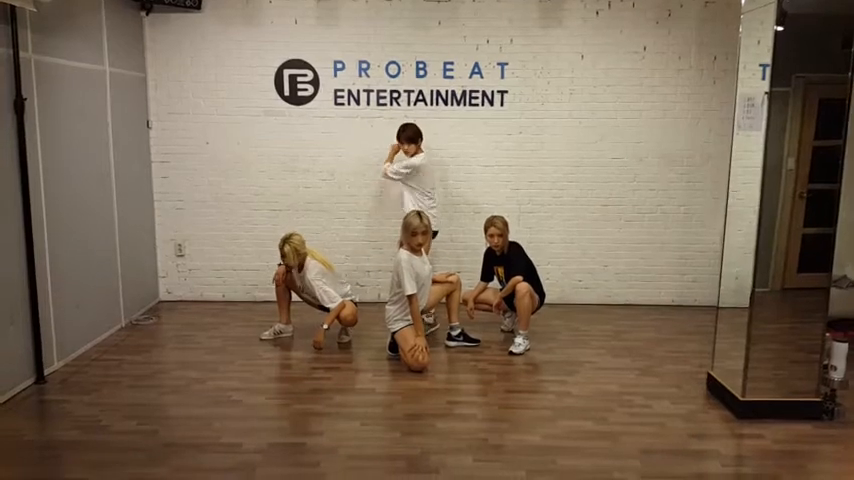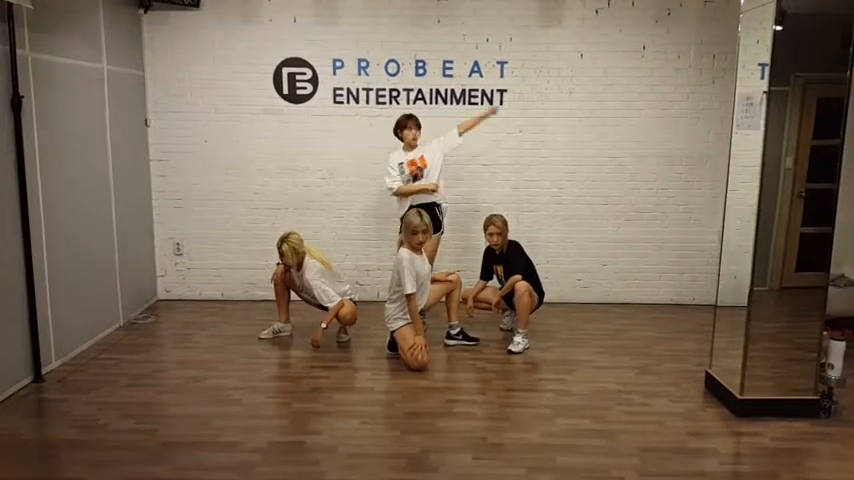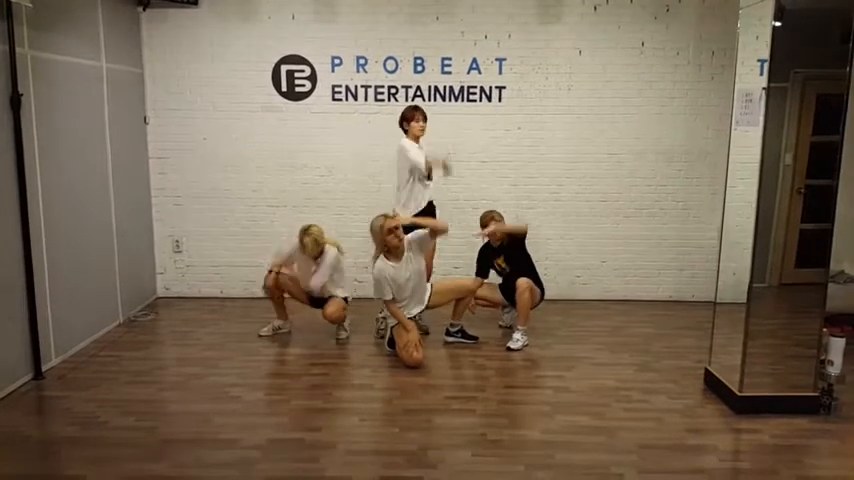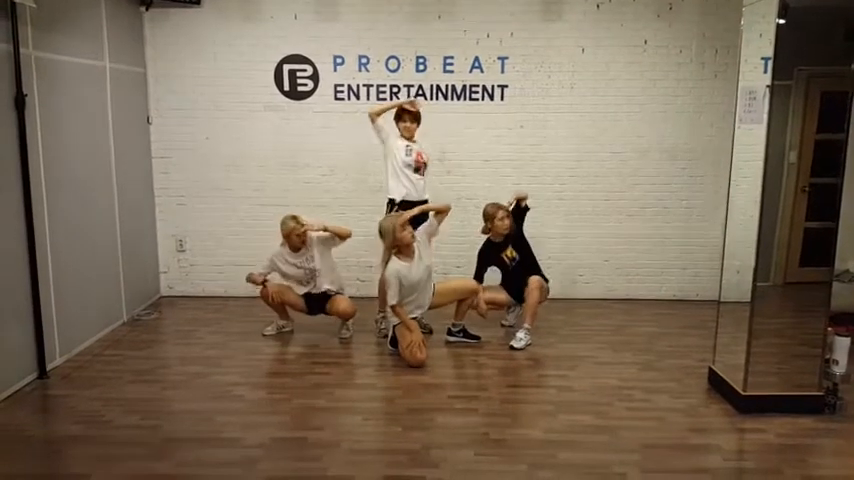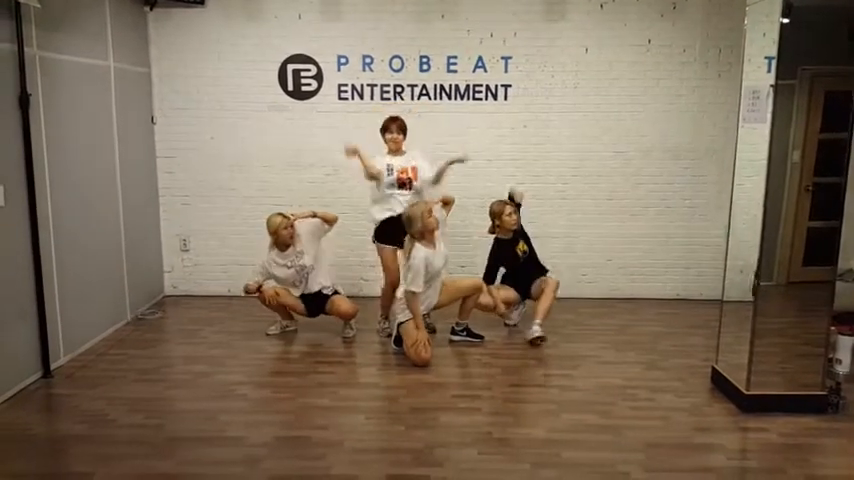
dt=0.4s
person 1, frame 1
left shoulder: (415, 163)
right shoulder: (417, 160)
left elbow: (388, 172)
left wrist: (391, 153)
left ankle: (428, 316)
right ankle: (423, 311)
person 1, frame 2
left shoulder: (433, 147)
right shoulder: (395, 158)
left elbow: (460, 130)
right elbow: (395, 189)
left wrist: (484, 115)
right wrist: (423, 187)
left hip: (433, 208)
person 1, frame 3
left shoulder: (419, 148)
right shoulder: (406, 145)
right elbow: (421, 164)
right wrist: (440, 162)
left hip: (427, 209)
right hip: (410, 212)
left knee: (427, 268)
left ankle: (415, 313)
right ankle: (384, 314)
person 1, frame 4
left shoulder: (421, 148)
right shoulder: (391, 141)
right elbow: (372, 114)
right wrist: (400, 104)
left hip: (421, 206)
right hip: (399, 205)
left ankle: (417, 314)
right ankle: (381, 316)
person 1, frame 5
left shoulder: (416, 159)
right shoulder: (379, 161)
left elbow: (433, 179)
right elbow: (372, 176)
left wrist: (446, 164)
right wrist: (359, 154)
right hip: (387, 222)
right knee: (392, 280)
left ankle: (422, 315)
right ankle: (384, 319)
person 2, frame 1
left shoulder: (420, 250)
right shoulder: (404, 259)
right elbow: (412, 299)
left wrist: (435, 278)
right wrist: (420, 336)
left hip: (419, 303)
right hip: (401, 316)
left knee: (454, 281)
right knee: (419, 363)
left ankle: (455, 333)
right ankle: (398, 341)
person 2, frame 2
left shoulder: (419, 249)
right shoulder: (405, 258)
right elbow: (410, 299)
left wrist: (435, 277)
right wrist: (419, 334)
left hip: (419, 303)
right hip: (401, 315)
left knee: (454, 279)
right knee: (419, 362)
left ankle: (454, 332)
right ankle: (398, 340)
person 2, frame 3
left shoulder: (414, 240)
right shoulder: (381, 269)
left elbow: (443, 228)
right elbow: (389, 304)
left wrist: (411, 220)
right wrist: (410, 330)
left hip: (424, 295)
right hip: (401, 312)
left knee: (470, 286)
right knee: (414, 360)
left ankle: (454, 330)
right ankle: (396, 336)
person 2, frame 4
left shoulder: (421, 237)
right shoulder: (393, 269)
left elbow: (446, 209)
right elbow: (395, 306)
left wrist: (419, 209)
right wrist: (414, 331)
left hip: (427, 295)
right hip: (406, 312)
left knee: (473, 287)
right knee: (417, 359)
left ankle: (456, 330)
right ankle: (399, 335)
person 2, frame 5
left shoulder: (435, 230)
right shoulder: (419, 256)
left elbow: (450, 201)
right elbow: (411, 295)
left wrist: (439, 200)
right wrist: (421, 329)
left hip: (433, 294)
right hip: (410, 308)
left knee: (477, 285)
right knee: (422, 358)
left ankle: (459, 329)
right ankle: (403, 332)
person 3, frame 1
left shoulder: (515, 250)
right shoulder: (489, 253)
left elbow: (518, 278)
right elbow: (484, 281)
left wrist: (499, 296)
right wrist: (471, 299)
left hip: (532, 297)
right hip: (508, 296)
left knee: (522, 287)
right knee: (467, 297)
left ankle: (523, 338)
right ankle: (509, 314)
person 3, frame 2
left shoulder: (514, 249)
right shoulder: (489, 252)
left elbow: (517, 277)
right elbow: (484, 279)
left wrist: (499, 295)
right wrist: (471, 297)
left hip: (531, 296)
right hip: (508, 295)
left knee: (521, 286)
right knee: (466, 295)
left ankle: (522, 337)
right ankle: (509, 312)
person 3, frame 3
left shoulder: (513, 240)
right shoulder: (485, 250)
left elbow: (524, 228)
right elbow: (481, 276)
left wrist: (497, 227)
left hip: (532, 292)
right hip: (508, 291)
left knee: (522, 283)
left ankle: (521, 334)
right ankle: (508, 308)
person 3, frame 4
left shoulder: (515, 227)
right shoulder: (486, 250)
left elbow: (523, 197)
right elbow: (478, 279)
left wrist: (513, 201)
left hip: (536, 288)
right hip: (510, 289)
left knee: (534, 281)
left ankle: (525, 332)
right ankle: (513, 307)
person 3, frame 5
left shoulder: (516, 226)
right shoulder: (498, 249)
left elbow: (515, 195)
right elbow: (488, 280)
left wrist: (514, 195)
right wrist: (498, 303)
left hip: (536, 281)
right hip: (513, 286)
left knee: (552, 282)
right knee: (482, 302)
left ankle: (536, 327)
right ankle: (516, 305)
person 4, frame 1
left shoulder: (312, 274)
right shoulder: (299, 259)
left elbow: (338, 304)
right elbow: (287, 264)
left wrist: (322, 329)
right wrist: (282, 267)
left hip: (342, 300)
right hip: (320, 297)
left knee: (348, 317)
right knee: (281, 277)
left ankle: (345, 328)
right ankle: (285, 325)
person 4, frame 2
left shoulder: (310, 274)
right shoulder: (300, 257)
left elbow: (337, 302)
right elbow: (286, 263)
left wrist: (320, 328)
right wrist: (281, 266)
left hip: (341, 299)
right hip: (318, 296)
left knee: (346, 316)
right knee: (280, 277)
left ankle: (344, 327)
right ankle: (283, 324)
person 4, frame 3
left shoulder: (331, 254)
right shoulder: (299, 247)
left elbow: (314, 286)
right elbow: (277, 259)
right wrist: (273, 272)
left hip: (335, 295)
right hip: (311, 293)
left knee: (331, 314)
right knee: (271, 280)
left ankle: (342, 322)
right ankle: (282, 321)
person 4, frame 4
left shoulder: (317, 240)
right shoulder: (279, 256)
left elbow: (347, 234)
right elbow: (251, 277)
left wrist: (322, 228)
right wrist: (265, 282)
left hip: (329, 296)
right hip: (304, 298)
left knee: (347, 310)
right knee: (267, 292)
left ankle: (345, 322)
right ankle: (284, 321)
person 4, frame 5
left shoulder: (306, 235)
right shoulder: (270, 261)
left elbow: (333, 219)
right elbow: (248, 287)
left wrist: (311, 214)
right wrist: (261, 288)
left hip: (325, 294)
right hip: (302, 301)
left knee: (348, 311)
right knee: (265, 295)
left ankle: (348, 321)
right ankle: (287, 320)
